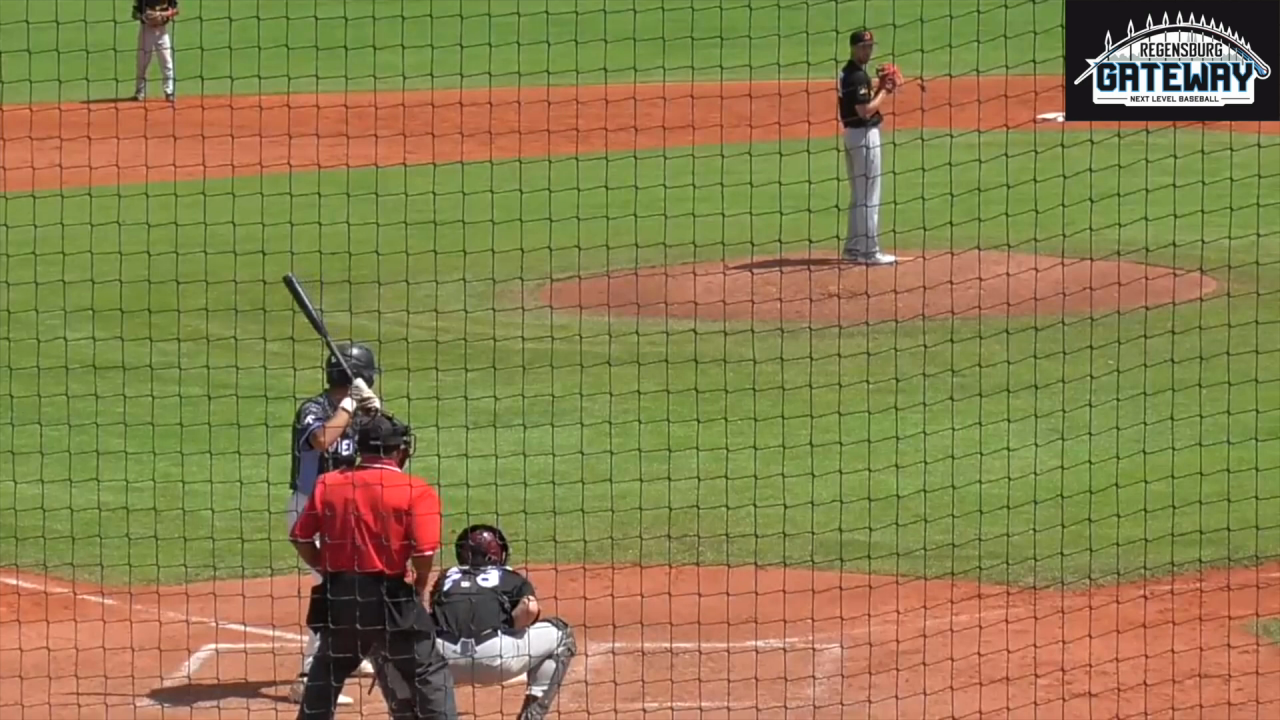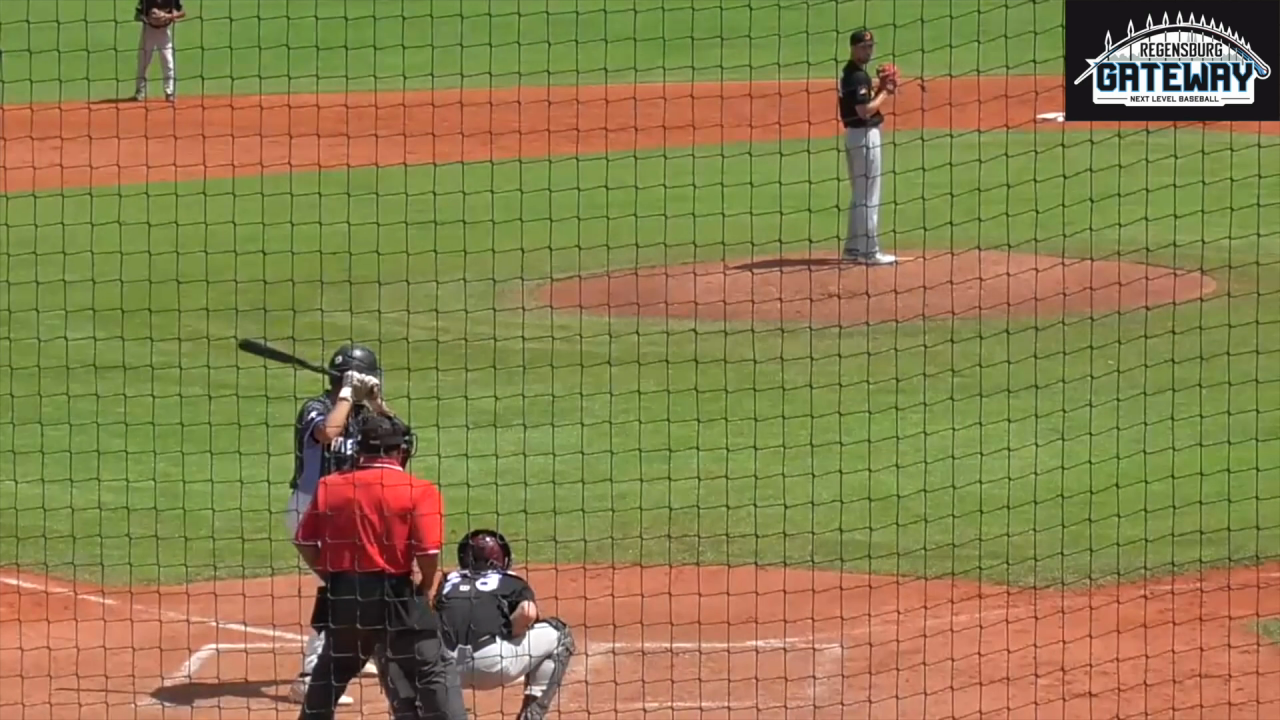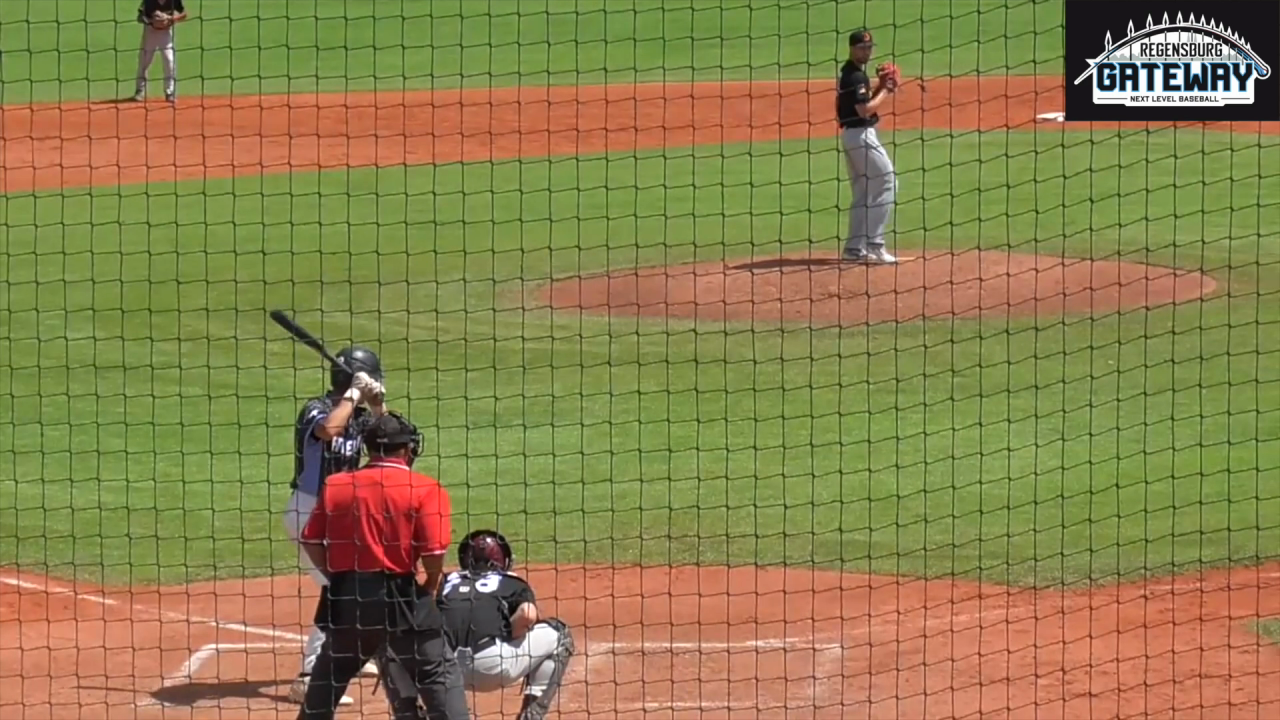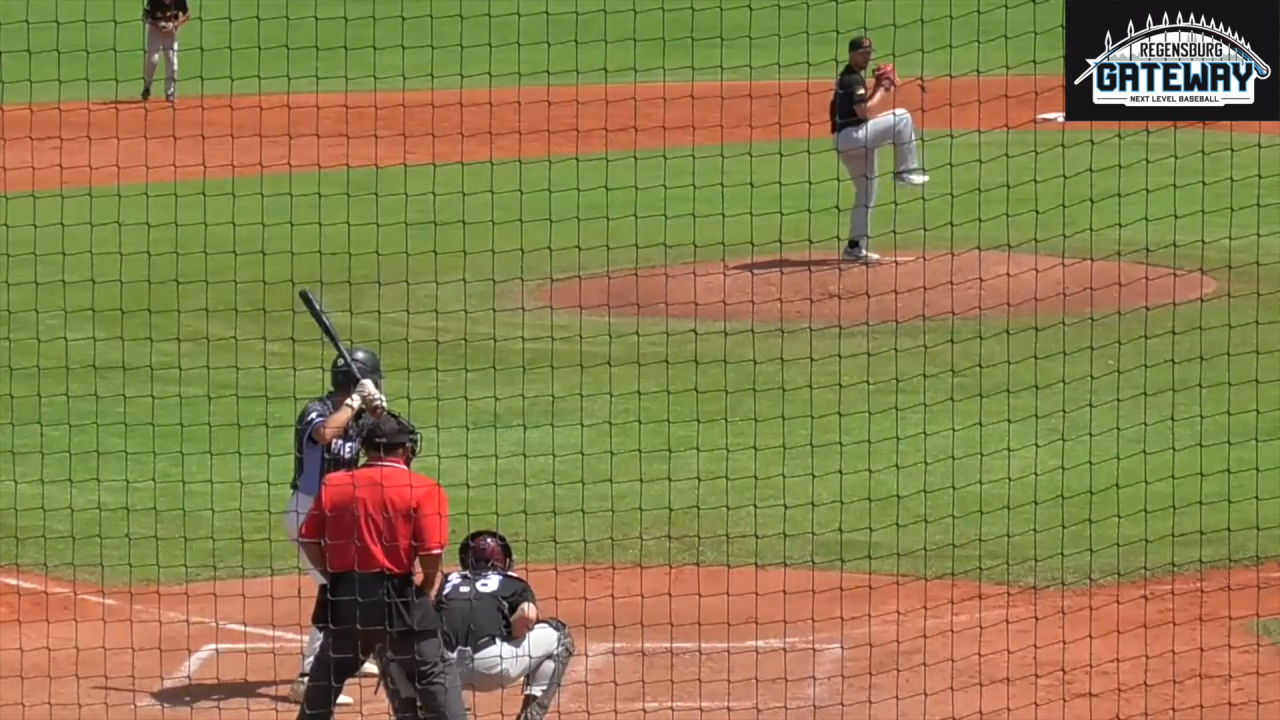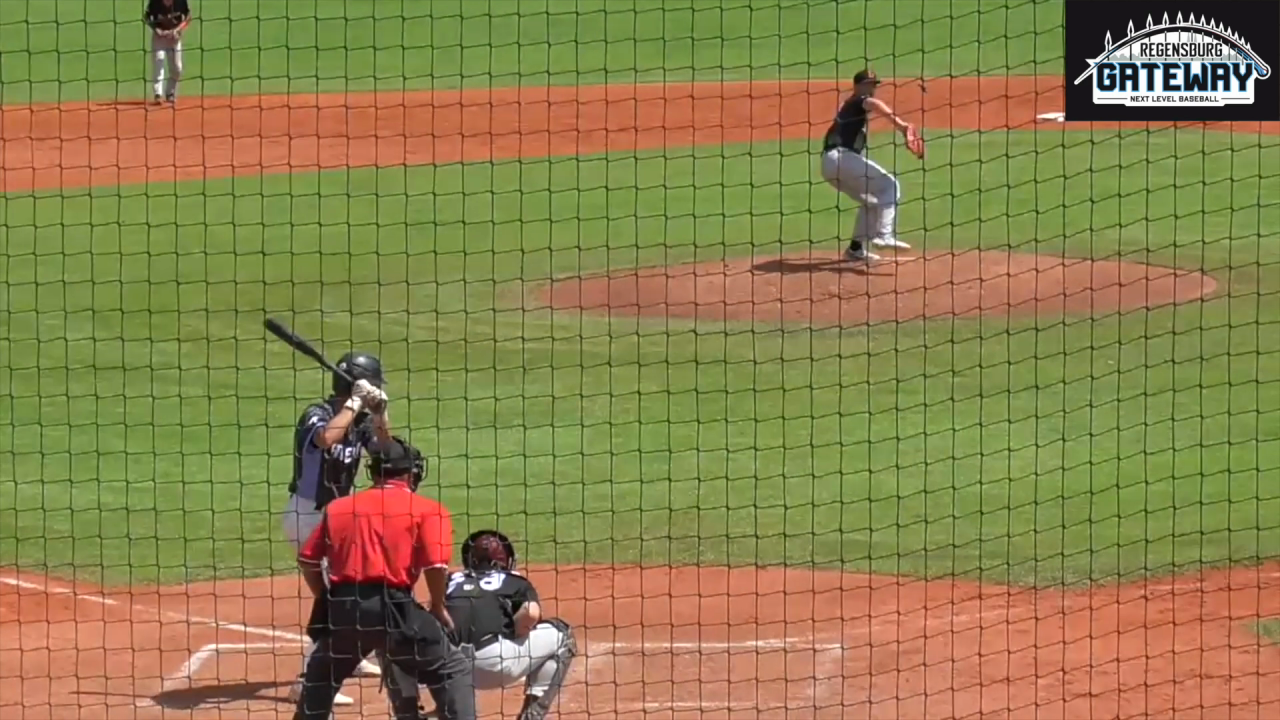
dt=0.3s
person 1, frame 1
left shoulder: (351, 411)
right shoulder: (313, 410)
right elbow: (322, 441)
left wrist: (374, 412)
right wrist: (350, 403)
right ankle: (308, 680)
person 1, frame 2
left shoulder: (356, 412)
right shoulder: (314, 408)
right elbow: (327, 434)
left wrist: (376, 401)
right wrist: (349, 391)
right hip: (311, 512)
right ankle: (308, 679)
person 1, frame 3
left shoulder: (358, 414)
right shoulder: (316, 408)
right elbow: (329, 429)
left wrist: (378, 406)
right wrist: (354, 393)
right hip: (310, 512)
right ankle: (308, 679)
person 1, frame 4
left shoulder: (356, 415)
right shoulder: (316, 410)
right elbow: (325, 434)
left wrist: (376, 414)
right wrist: (356, 400)
right hip: (310, 513)
right ankle: (308, 679)
person 1, frame 5
left shoulder: (359, 420)
right shoulder: (317, 414)
right elbow: (326, 439)
left wrist: (379, 414)
right wrist: (355, 402)
right hip: (307, 517)
person 2, frame 1
left shoulder: (326, 484)
right shoulder: (416, 491)
left elbow: (301, 538)
right elbow: (423, 553)
right wrist: (420, 587)
left hip: (337, 597)
right hip: (390, 596)
left knee: (326, 673)
right knee: (429, 674)
person 2, frame 2
left shoulder: (329, 486)
right shoulder: (420, 490)
left elbow: (305, 541)
right elbow: (428, 551)
right wrist: (425, 587)
left hip: (342, 596)
right hip: (394, 596)
left knee: (330, 673)
right knee: (435, 673)
person 2, frame 3
left shoulder: (335, 485)
right shoulder: (426, 489)
left elbow: (312, 541)
right elbow: (433, 552)
right wrist: (429, 588)
left hip: (346, 597)
right hip: (399, 595)
left knee: (329, 673)
right knee: (437, 673)
person 2, frame 4
left shoulder: (333, 484)
right shoulder: (425, 489)
left elbow: (309, 539)
right elbow: (431, 552)
right wrist: (426, 589)
left hip: (344, 596)
right hip: (397, 595)
left knee: (328, 673)
right knee: (433, 673)
person 2, frame 5
left shoulder: (339, 506)
right shoulder: (427, 509)
left elbow: (308, 558)
right elbow: (437, 568)
left wrist: (327, 605)
right wrist: (440, 608)
left hip: (341, 606)
right hip: (391, 606)
left knee: (321, 675)
right knee: (452, 670)
person 3, frame 1
left shoulder: (848, 72)
right shoulder: (858, 75)
right elbow: (866, 111)
left wrist: (881, 87)
right wrist: (885, 91)
left hip: (854, 134)
right hip: (864, 135)
left knee: (859, 195)
right knee: (869, 196)
left ankle: (853, 248)
right ankle: (869, 251)
person 3, frame 2
left shoulder: (851, 72)
right shoulder: (857, 76)
right elbow: (865, 111)
left wrist: (881, 88)
right wrist: (886, 92)
left hip: (855, 135)
right hip: (864, 136)
left knee: (860, 195)
right knee: (868, 196)
left ankle: (853, 247)
right ankle: (869, 251)
person 3, frame 3
left shoulder: (851, 73)
right shoulder: (855, 75)
right elbow: (866, 110)
left wrist: (879, 88)
right wrist: (886, 89)
left hip: (851, 137)
right hip: (860, 136)
left knee: (863, 193)
right knee: (886, 184)
left ankle: (855, 249)
right ankle: (875, 245)
person 3, frame 4
left shoulder: (850, 77)
right shoulder: (853, 78)
left elbow: (861, 106)
right elbow: (864, 111)
left wrist: (878, 88)
right wrist: (884, 89)
left hip: (846, 140)
right hip: (855, 135)
left knee: (865, 196)
right knee: (902, 117)
left ankle: (855, 247)
right ankle: (905, 171)
person 3, frame 5
left shoulder: (853, 108)
right shoulder: (856, 102)
right elbow: (873, 103)
right wrist: (901, 123)
left hip: (833, 163)
right hip: (841, 158)
left knee: (870, 201)
right knee: (889, 186)
left ankle: (856, 249)
right ankle: (885, 236)
person 4, frame 1
left shoulder: (447, 576)
right shoulder: (511, 578)
left elbow: (434, 619)
right elbow: (530, 607)
right wrist: (506, 633)
left hip: (443, 658)
right hip: (491, 655)
right knee: (561, 635)
person 4, frame 2
left shoulder: (449, 580)
right shoulder: (512, 582)
right elbow: (528, 612)
right wrist: (505, 638)
right hip: (490, 660)
right knee: (559, 635)
person 4, frame 3
left shoulder: (449, 581)
right shoulder: (511, 583)
right elbow: (528, 614)
right wrist: (505, 638)
right hip: (490, 664)
right knee: (559, 635)
person 4, frame 4
left shoulder: (449, 581)
right shoulder: (512, 583)
right elbow: (528, 614)
right wrist: (506, 639)
right hip: (490, 663)
right knee: (558, 635)
person 4, frame 5
left shoulder: (453, 580)
right shoulder: (514, 582)
right elbow: (531, 613)
right wrist: (509, 639)
right hip: (491, 659)
right knee: (561, 636)
